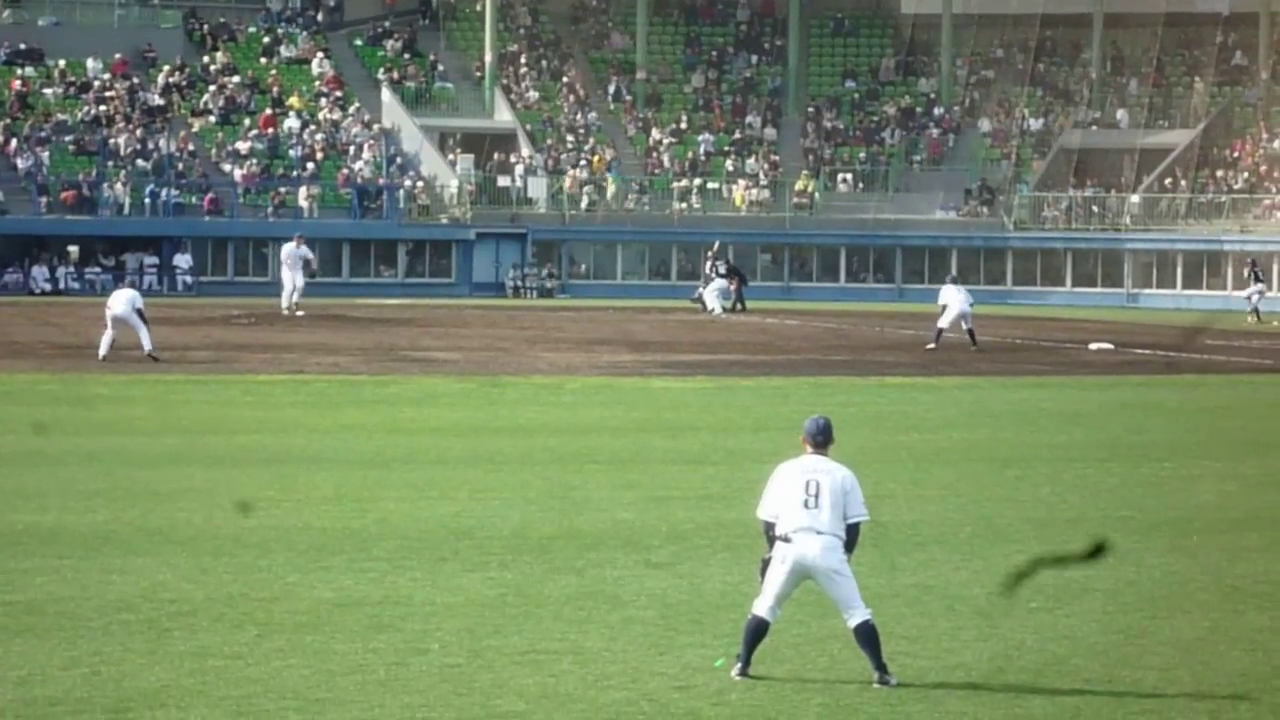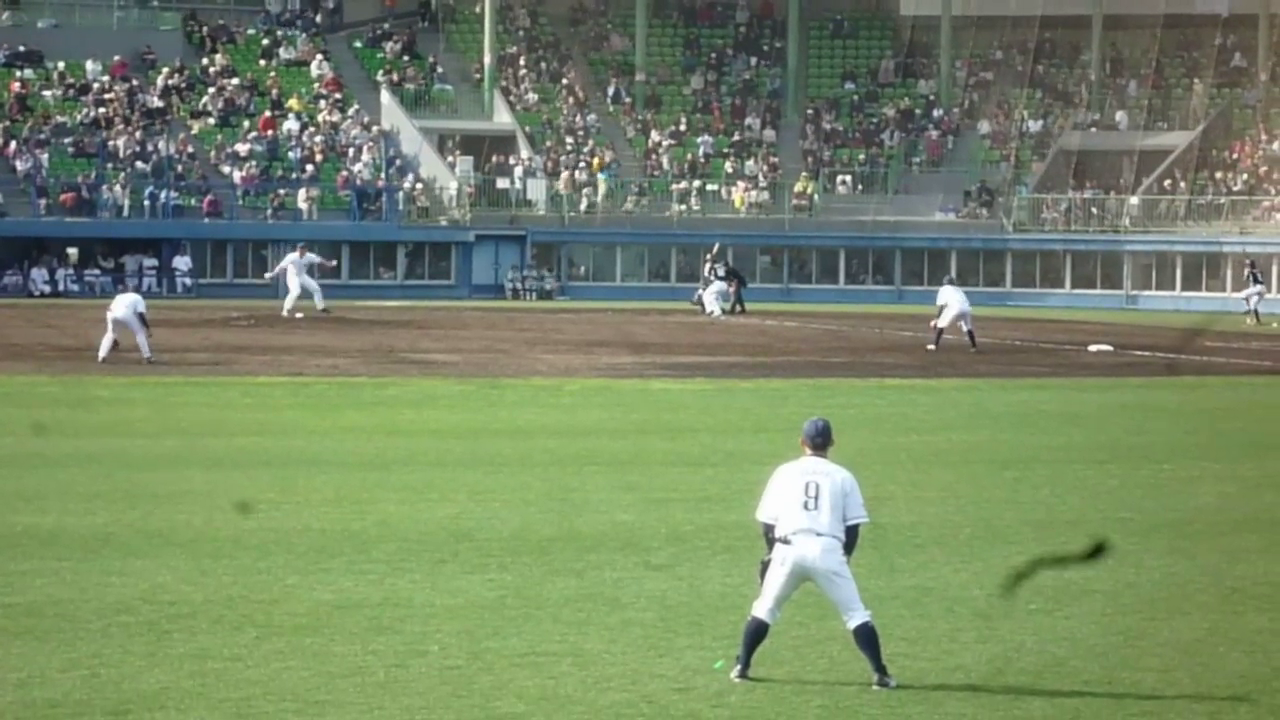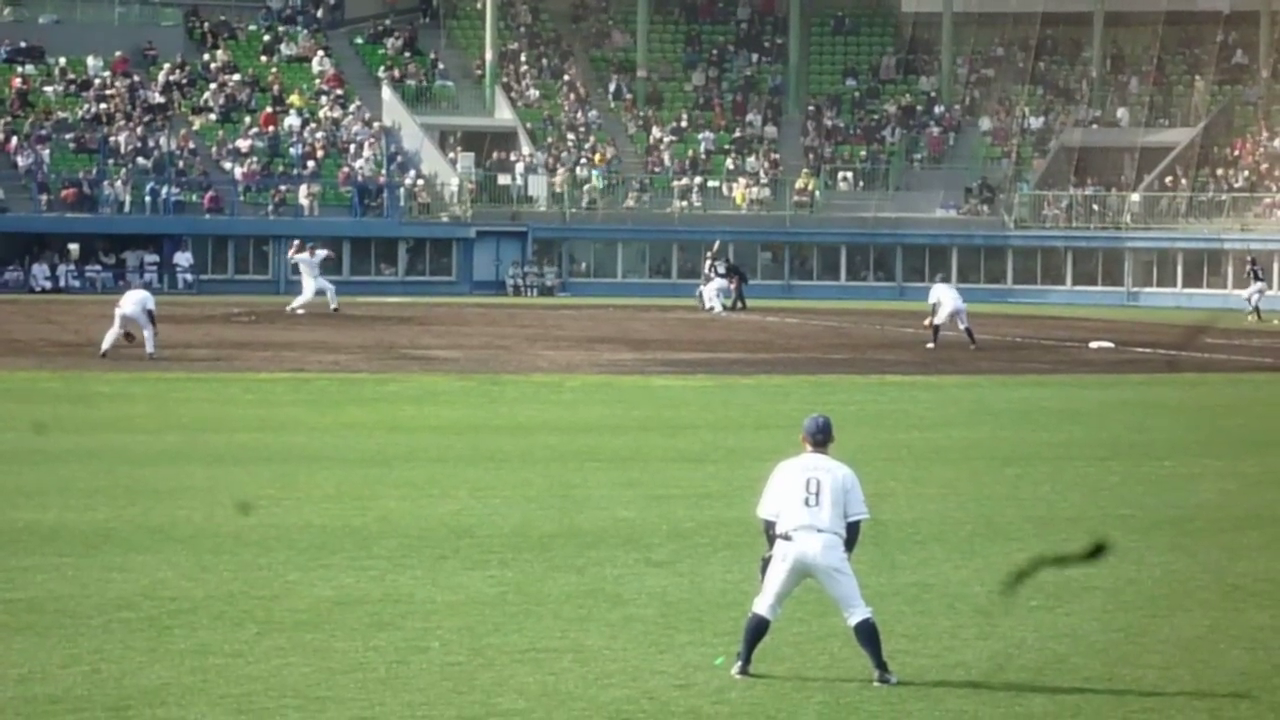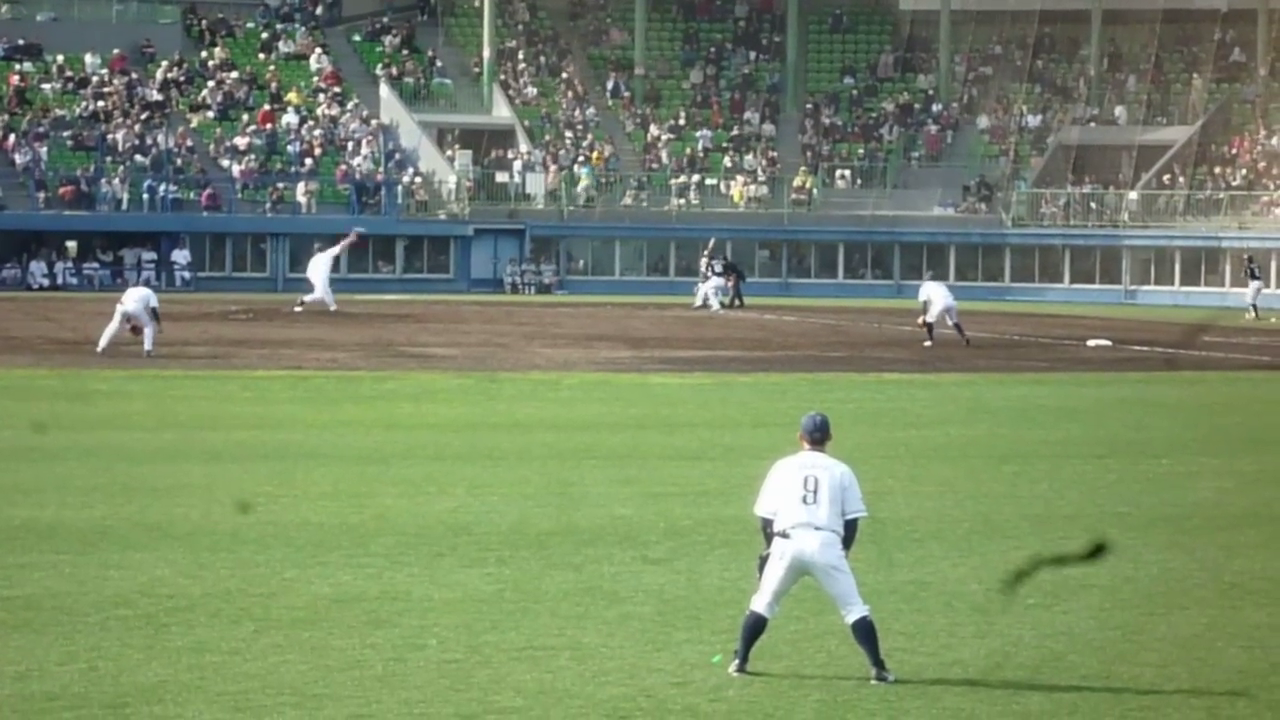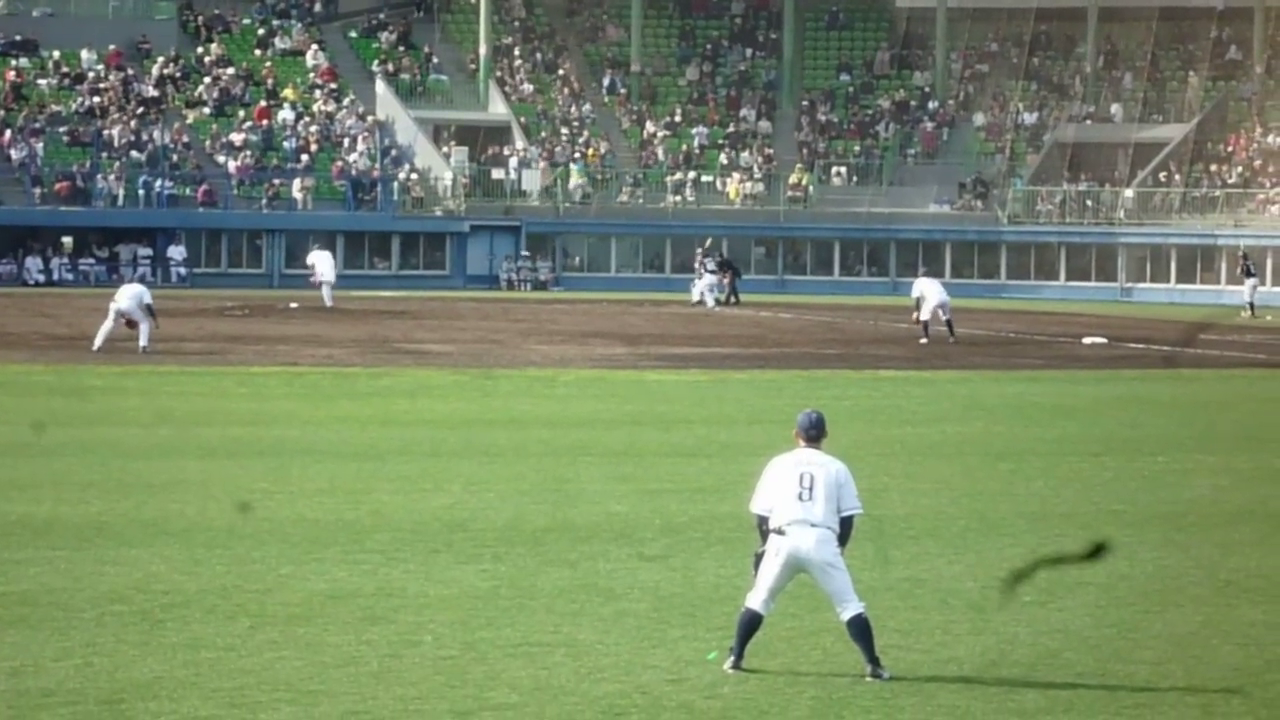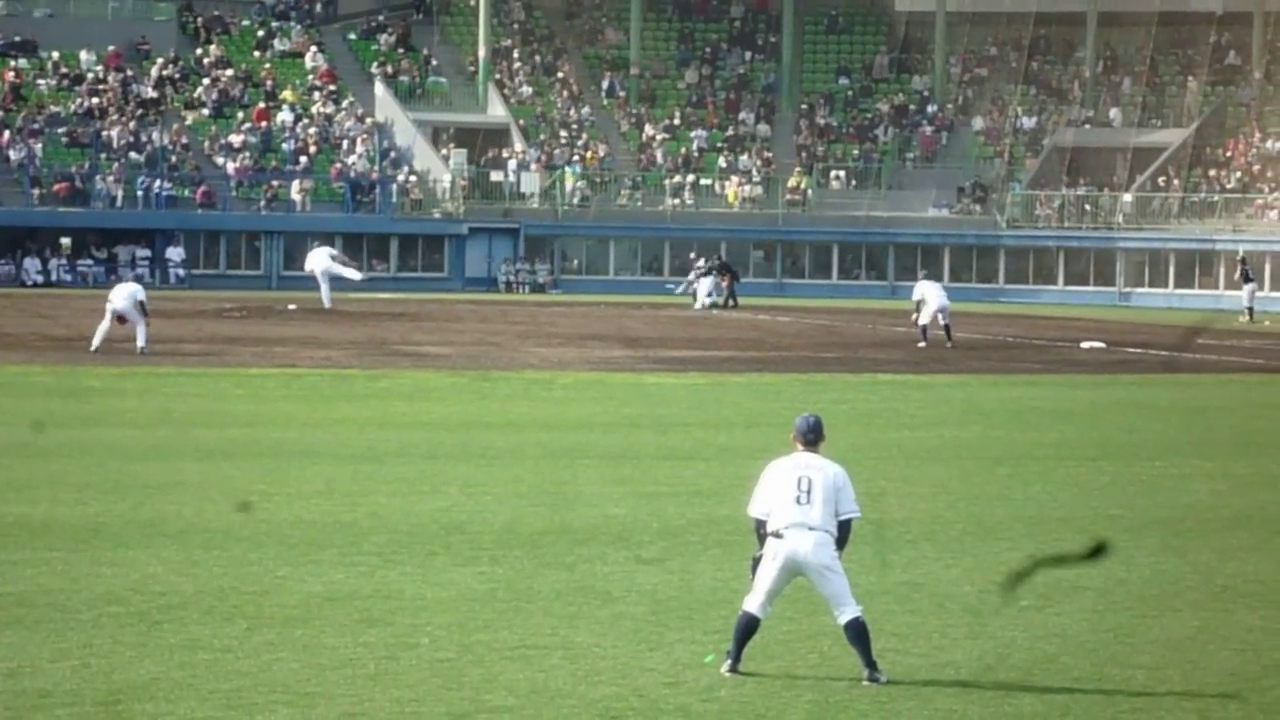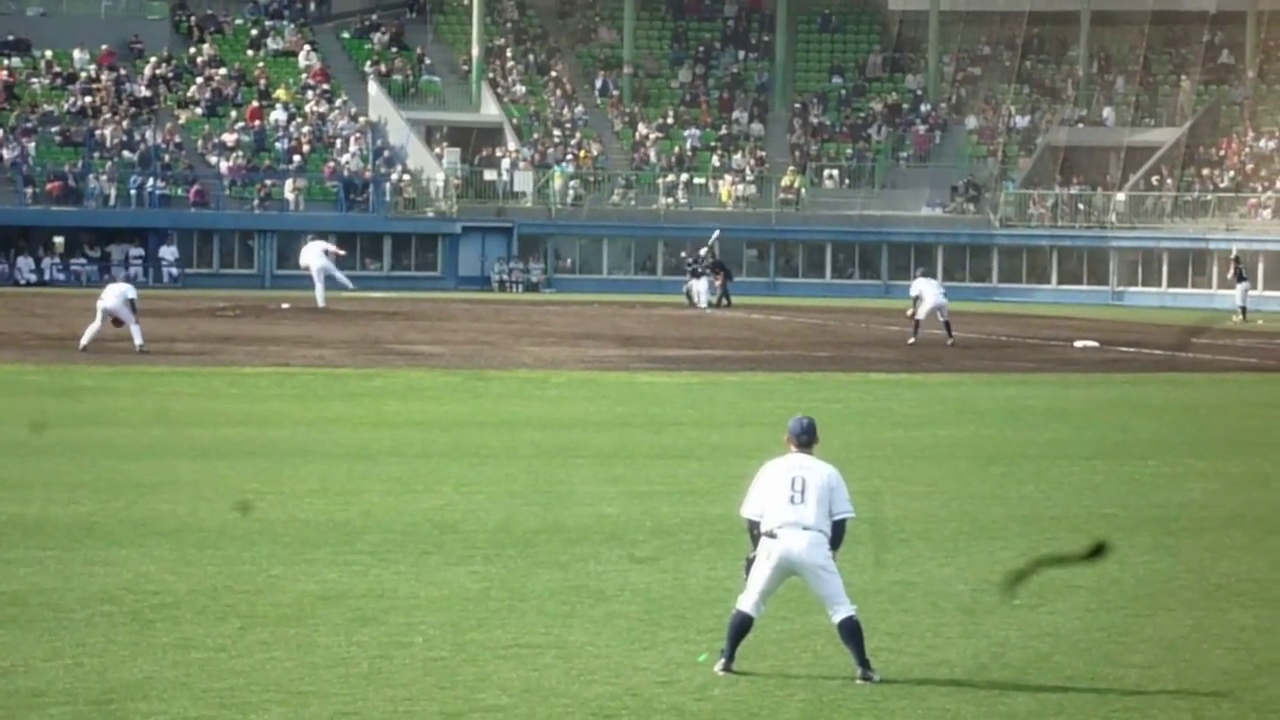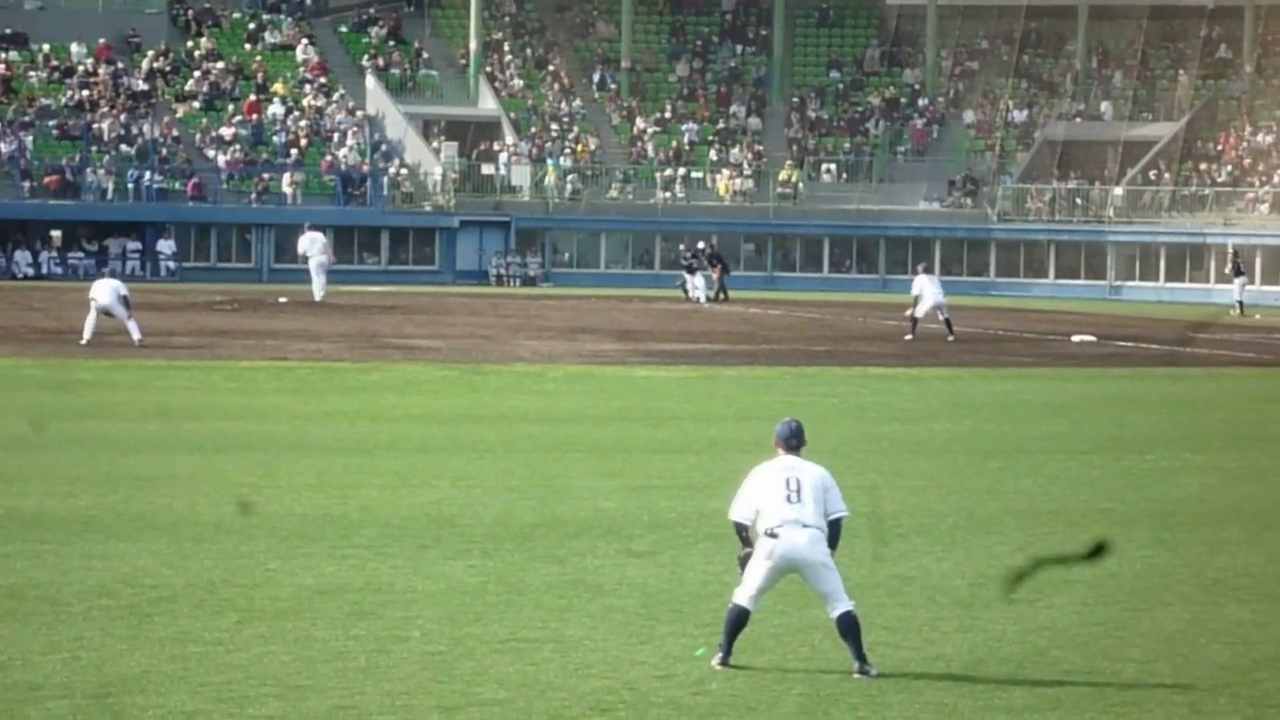
dt=0.2s
person 1, frame 1
left shoulder: (785, 470)
right shoulder: (843, 474)
left elbow: (768, 519)
right elbow: (853, 523)
left wrist: (774, 551)
right wrist: (845, 554)
left hip: (790, 548)
right hip: (828, 550)
left knee: (765, 607)
right knee: (856, 612)
left ankle: (742, 664)
right ankle: (880, 671)
person 1, frame 2
left shoulder: (784, 472)
right shoulder: (842, 476)
left elbow: (768, 521)
right elbow: (853, 525)
left wrist: (773, 553)
right wrist: (844, 556)
left hip: (789, 550)
right hip: (827, 551)
left knee: (764, 609)
right knee: (856, 614)
left ankle: (741, 667)
right ankle: (880, 673)
person 1, frame 3
left shoulder: (785, 468)
right shoulder: (843, 472)
left elbow: (768, 518)
right elbow: (854, 522)
left wrist: (773, 550)
right wrist: (845, 552)
left hip: (790, 546)
right hip: (828, 547)
left knee: (765, 605)
right knee: (856, 610)
left ankle: (742, 663)
right ankle: (880, 670)
person 1, frame 4
left shoulder: (783, 466)
right shoulder: (841, 470)
left elbow: (766, 516)
right elbow: (851, 519)
left wrist: (771, 548)
right wrist: (843, 550)
left hip: (788, 544)
right hip: (826, 545)
left knee: (763, 603)
right knee: (854, 608)
left ankle: (740, 661)
right ankle: (878, 668)
person 1, frame 5
left shoulder: (778, 464)
right shoulder: (836, 467)
left elbow: (761, 514)
right elbow: (847, 516)
left wrist: (767, 545)
right wrist: (839, 547)
left hip: (784, 541)
right hip: (822, 542)
left knee: (759, 600)
right knee: (849, 605)
left ankle: (735, 658)
right ankle: (873, 665)
person 1, frame 6
left shoulder: (776, 467)
right shoulder: (834, 471)
left elbow: (759, 517)
right elbow: (845, 520)
left wrist: (764, 548)
right wrist: (836, 551)
left hip: (781, 544)
right hip: (819, 545)
left knee: (756, 603)
right knee: (847, 609)
left ankle: (732, 661)
right ankle: (870, 668)
person 1, frame 7
left shoulder: (770, 468)
right shoulder: (828, 472)
left elbow: (752, 518)
right elbow: (840, 520)
left wrist: (758, 548)
right wrist: (831, 551)
left hip: (775, 543)
right hip: (813, 544)
left knee: (749, 603)
right knee: (841, 607)
left ankle: (726, 660)
right ankle: (863, 667)
person 1, frame 8
left shoulder: (760, 473)
right shoulder: (819, 473)
left elbow: (739, 521)
right elbow: (835, 518)
left wrist: (747, 547)
right wrist: (829, 552)
left hip: (774, 542)
right hip: (812, 542)
left knee: (745, 598)
right knee: (839, 603)
left ankle: (723, 654)
right ankle: (860, 661)
